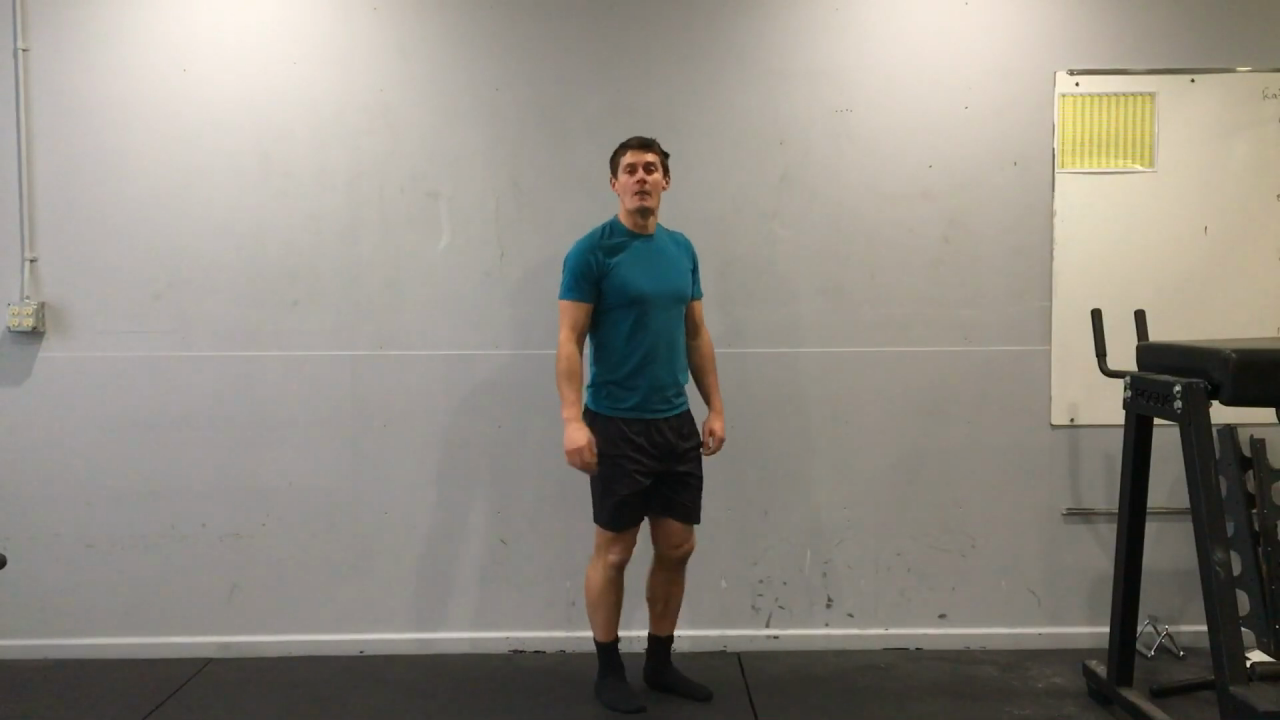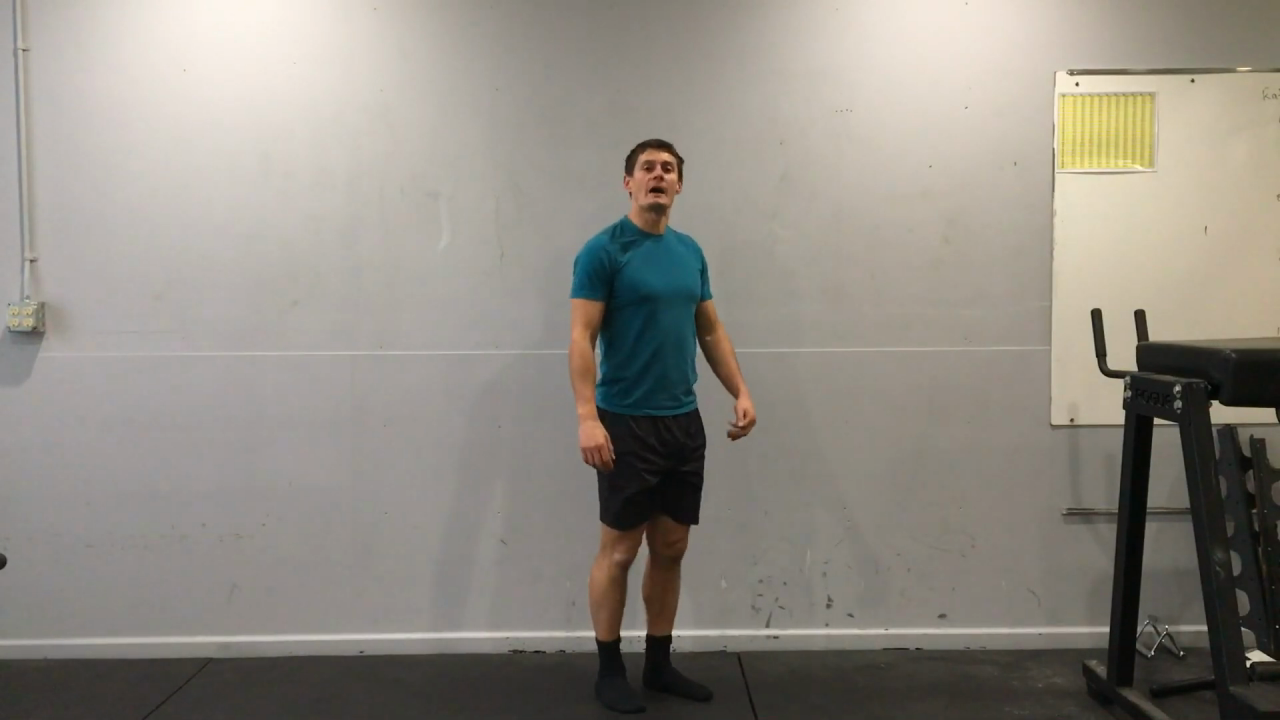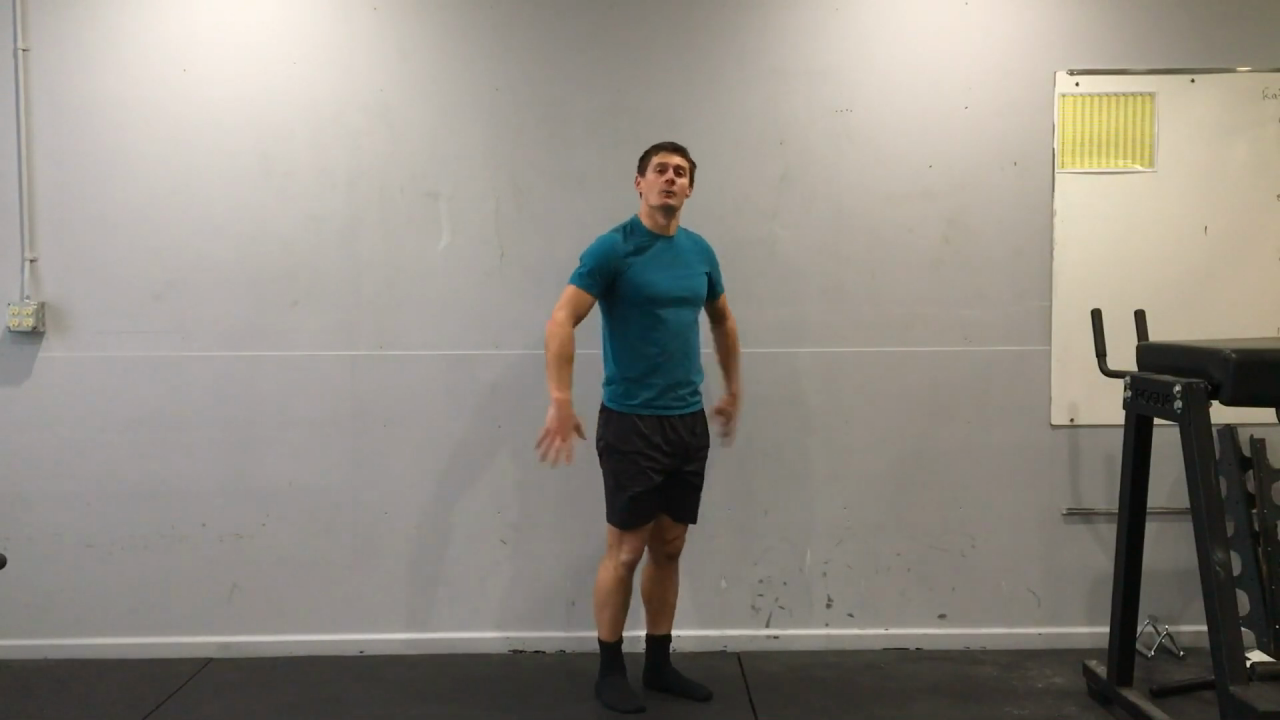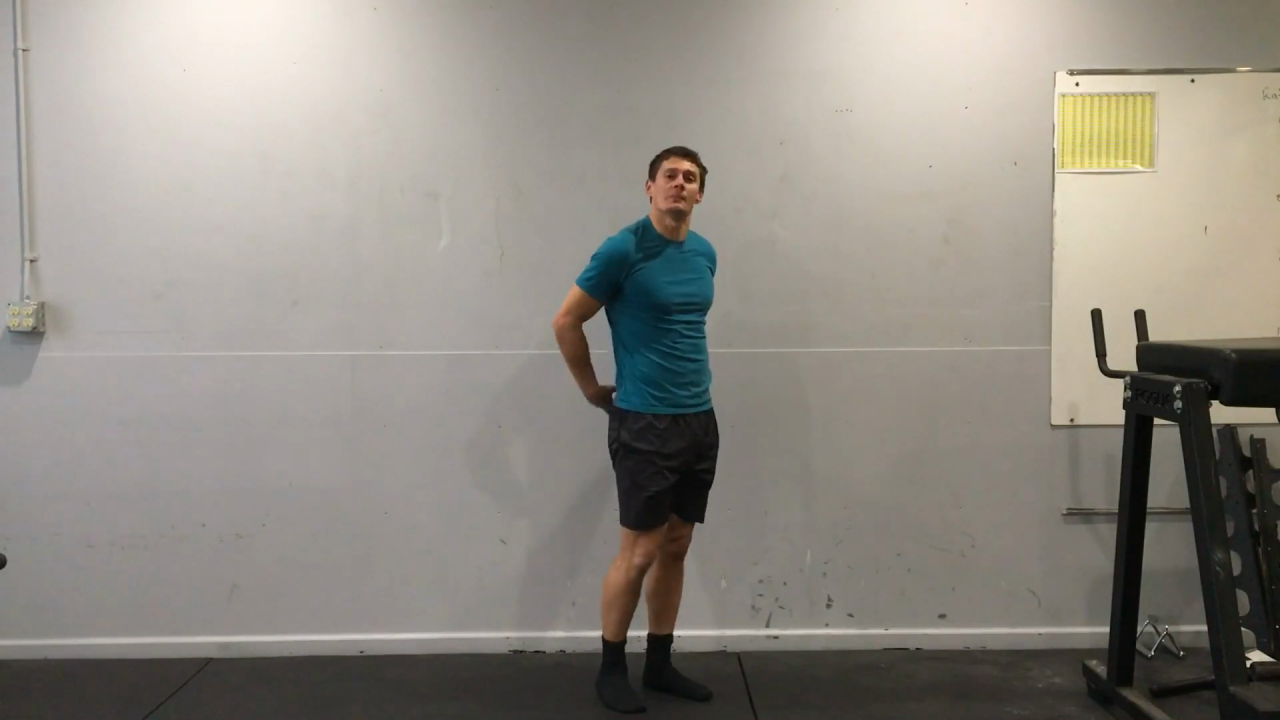
dt=0.4s
person 1, frame 1
left shoulder: (681, 249)
right shoulder: (591, 252)
left elbow: (697, 334)
right elbow: (569, 340)
left wrist: (714, 408)
right wrist: (573, 420)
left hip: (676, 424)
right hip: (618, 427)
left knee: (676, 549)
right knee: (614, 551)
left ankle: (659, 663)
right ankle: (609, 671)
person 1, frame 2
left shoulder: (690, 251)
right shoulder: (604, 251)
left elbow: (710, 330)
right elbow: (581, 338)
left wrist: (741, 392)
right wrist: (588, 417)
left hip: (684, 422)
right hip: (627, 424)
left knee: (670, 549)
right knee: (619, 550)
left ankle: (659, 664)
right ankle: (609, 671)
person 1, frame 3
left shoulder: (701, 251)
right shoulder: (614, 249)
left elbow: (723, 319)
right elbow: (561, 321)
left wrist: (732, 388)
right wrist: (561, 402)
left hip: (689, 421)
right hip: (632, 423)
left knee: (669, 546)
right knee: (625, 549)
left ankle: (660, 663)
right ankle: (609, 671)
person 1, frame 4
left shoulder: (705, 253)
right shoulder: (623, 251)
right elbow: (566, 322)
right wrist: (591, 389)
left hip: (700, 421)
right hip: (644, 423)
left knee: (675, 547)
right knee: (640, 550)
left ankle: (659, 663)
right ankle: (611, 668)
